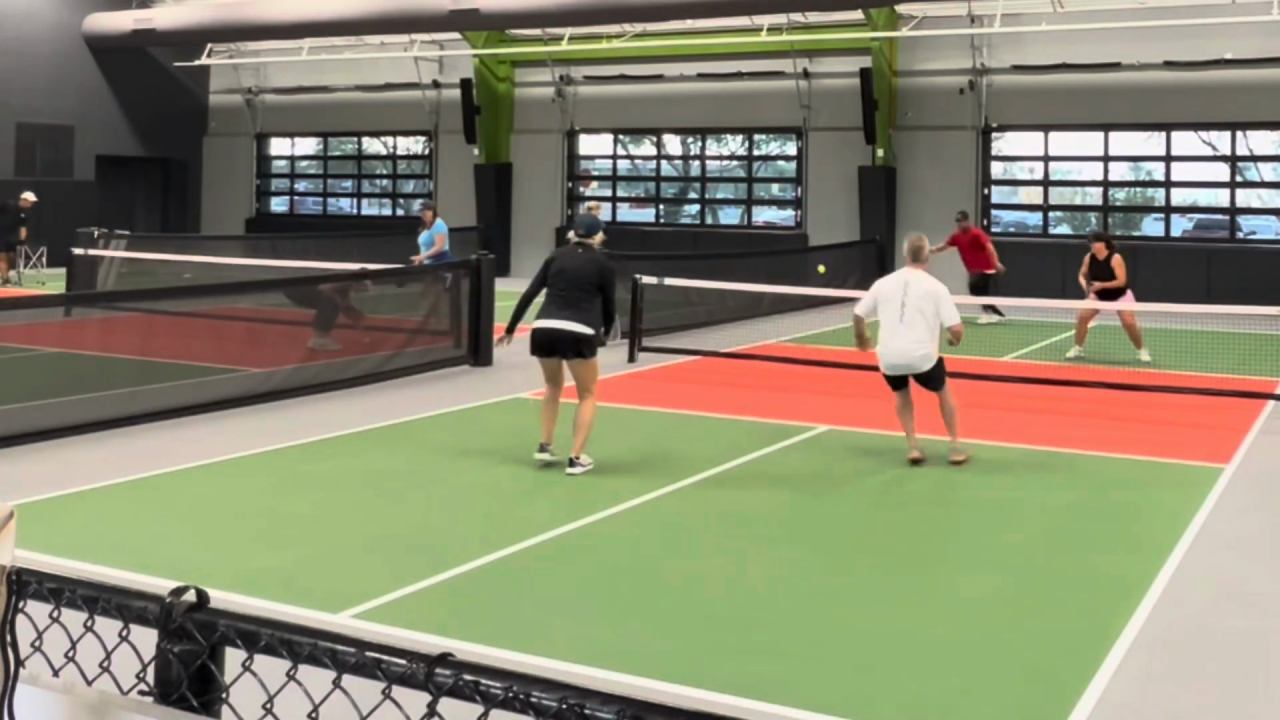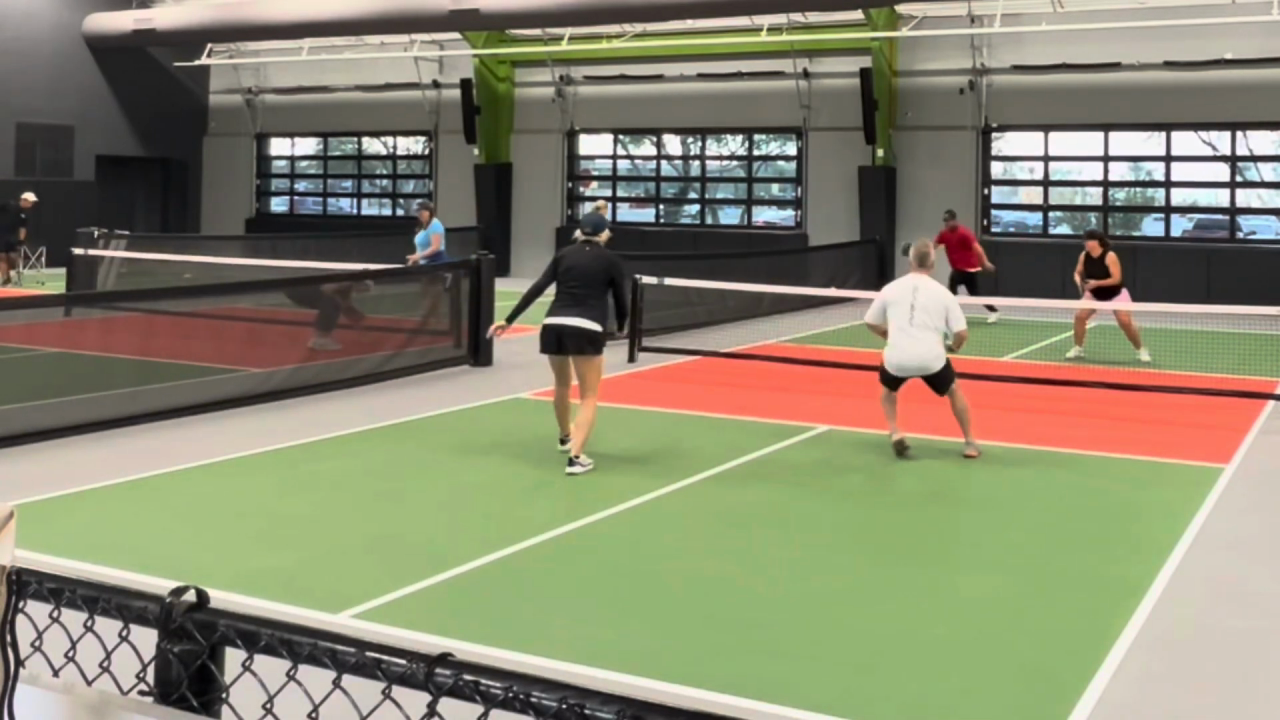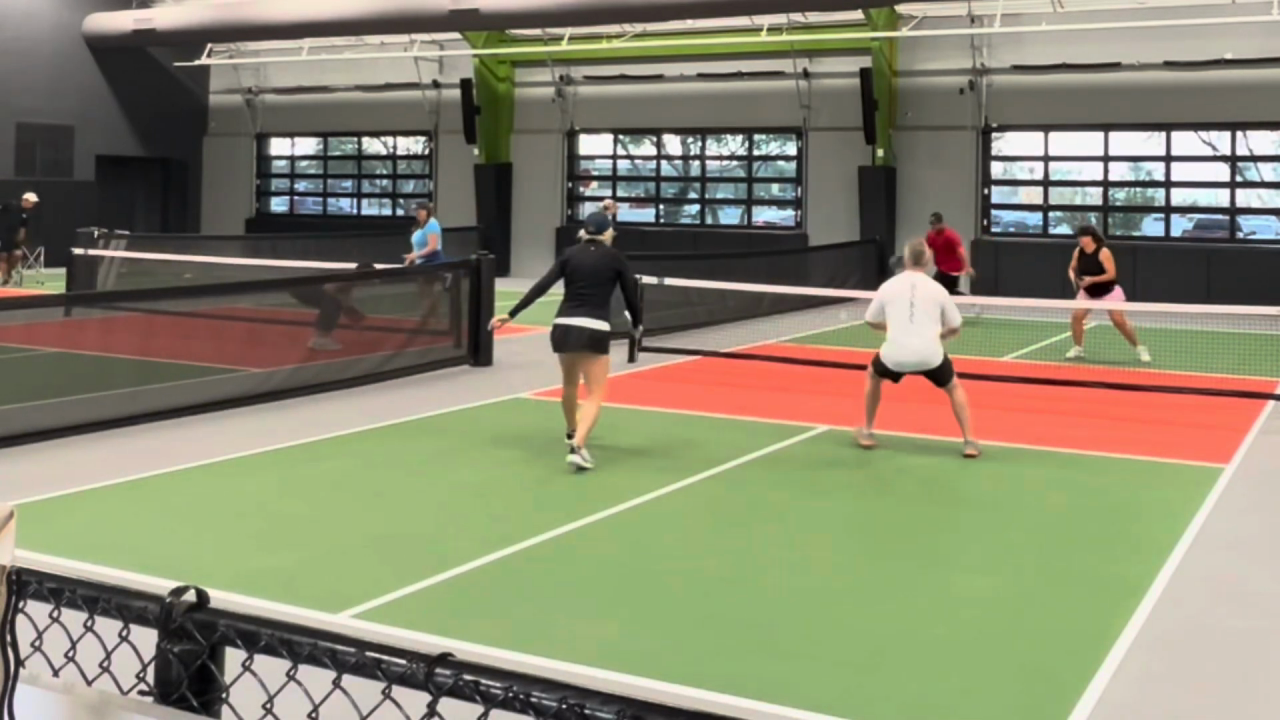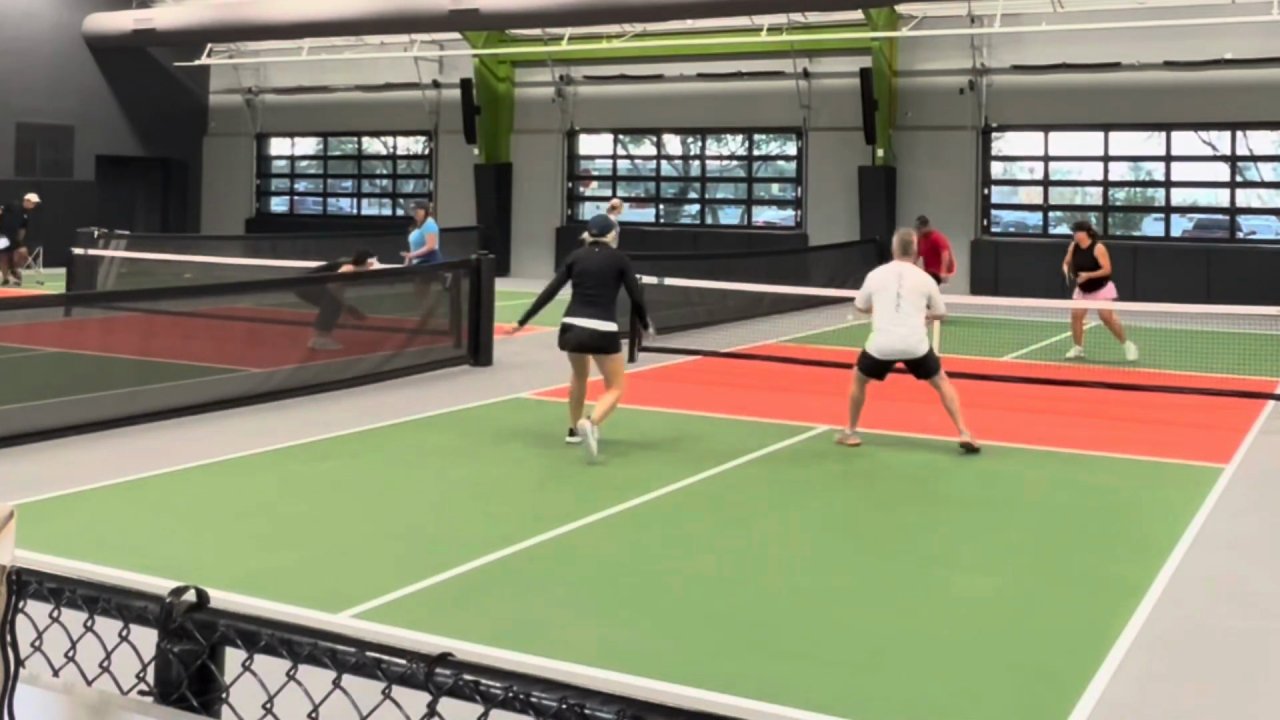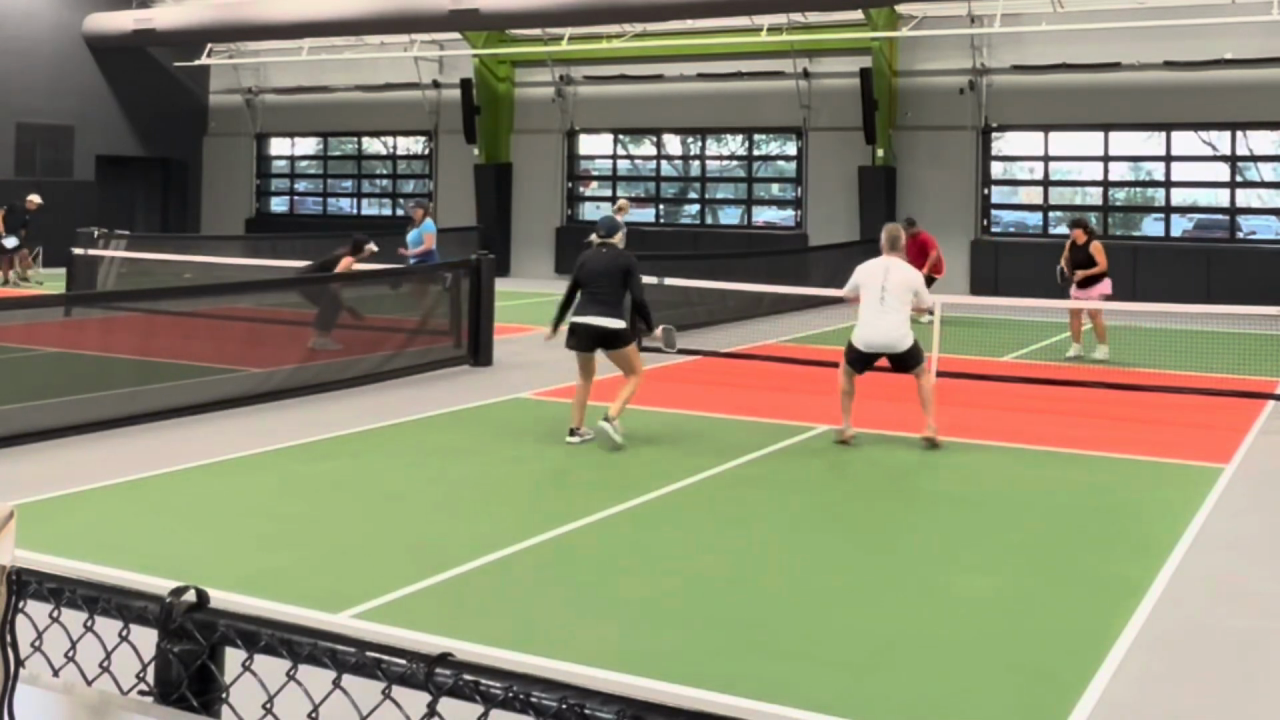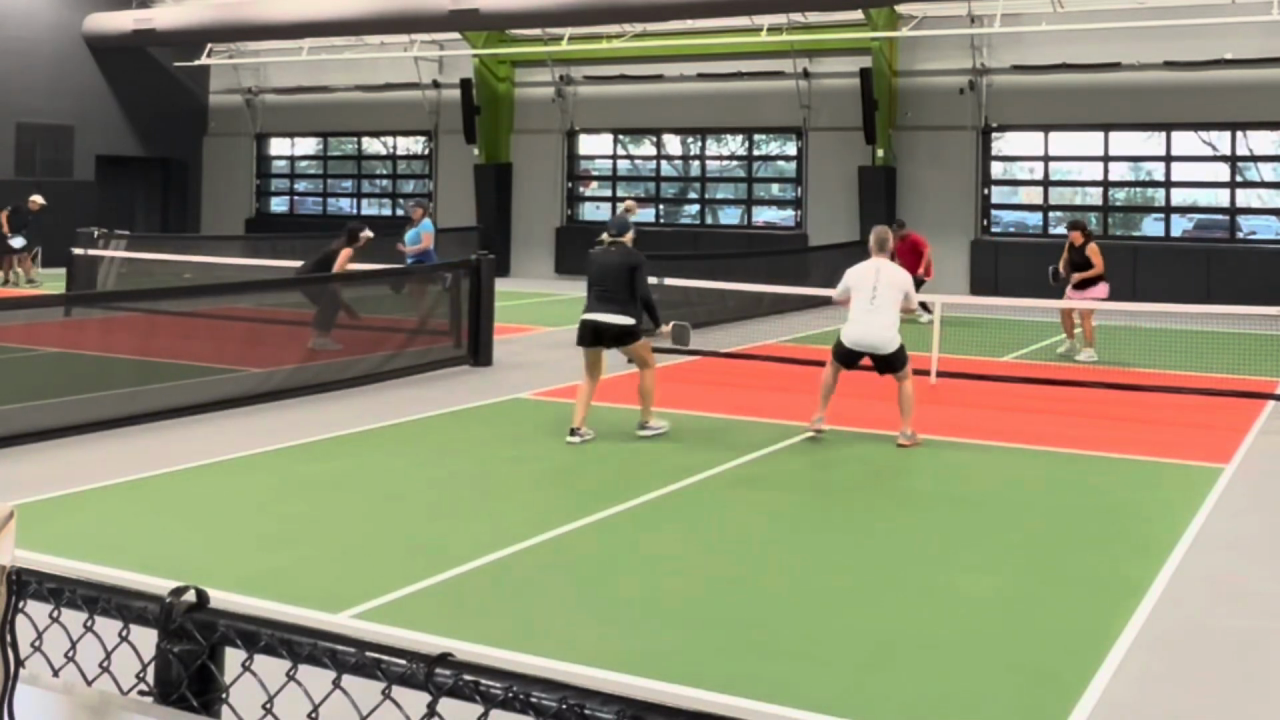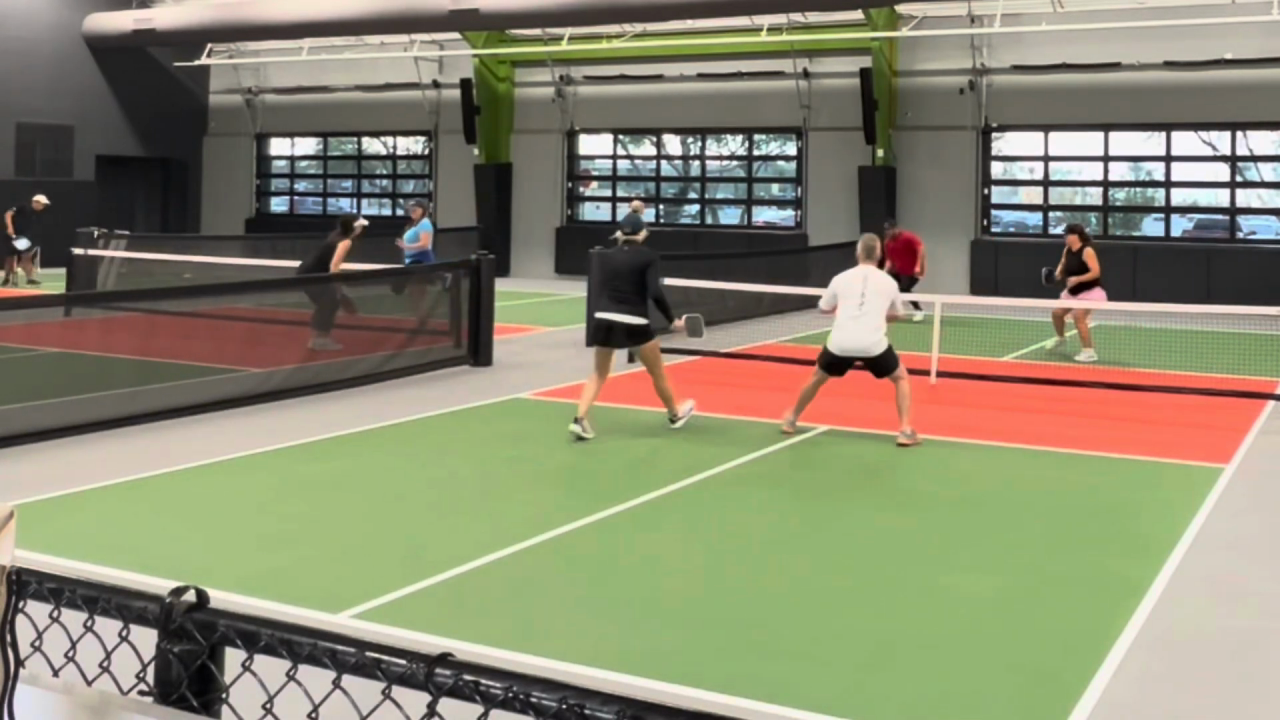
dt=0.1s
person 1, frame 1
left shoulder: (555, 257)
right shoulder: (603, 266)
left elbow: (529, 294)
right elbow: (609, 309)
left wrist: (510, 329)
right wrist: (604, 333)
left hip: (543, 329)
right hip: (577, 334)
left knee: (554, 389)
right knee: (587, 396)
left ankle: (545, 447)
right ankle: (576, 459)
person 1, frame 2
left shoulder: (564, 255)
right shoulder: (611, 262)
left elbow: (536, 290)
right elbow: (621, 303)
left wrist: (508, 321)
right wrist: (621, 326)
left hip: (554, 326)
right hip: (586, 330)
left knee: (562, 384)
right knee: (589, 397)
left ankle: (566, 437)
right ankle: (576, 456)
person 1, frame 3
left shoulder: (569, 255)
right shoulder: (616, 259)
left elbow: (541, 286)
right elbow: (632, 298)
left wrist: (510, 315)
right wrist: (637, 324)
left hip: (564, 326)
right hip: (594, 329)
left knee: (570, 383)
right knee: (594, 396)
left ankle: (573, 432)
right ankle: (577, 448)
person 1, frame 4
left shoulder: (575, 257)
right shoulder: (619, 260)
left elbow: (549, 292)
right elbow: (637, 299)
left wrist: (523, 321)
right wrist: (646, 325)
left hip: (572, 325)
right hip: (602, 330)
left knee: (579, 378)
right knee: (615, 388)
left ankle: (575, 429)
right ankle: (589, 423)
person 1, frame 5
left shoulder: (585, 258)
right shoulder: (626, 260)
left elbow: (569, 296)
right elbow: (638, 299)
left wrist: (555, 326)
right wrist: (651, 328)
left hip: (580, 324)
right hip: (612, 326)
left knee: (585, 378)
right knee: (634, 374)
left ankle: (576, 430)
right ankle: (611, 418)
person 1, frame 6
left shoulder: (594, 257)
right shoulder: (634, 258)
right elbow: (643, 295)
right wrist: (658, 324)
left hip: (590, 321)
right hip: (622, 324)
left knee: (591, 376)
right knee: (648, 366)
left ankle: (576, 429)
right ankle: (646, 422)
person 1, frame 7
left shoulder: (607, 256)
right shoulder: (647, 257)
right elbow: (655, 293)
right wrist: (672, 320)
left hip: (603, 320)
right hip: (634, 324)
left knee: (598, 374)
right knee: (657, 371)
left ankle: (580, 419)
right ankle: (675, 414)
person 2, frame 1
left shoulder: (883, 284)
right shoulder: (937, 288)
left elbow: (859, 315)
right elbow: (956, 328)
left wrist: (861, 337)
right wrist: (955, 341)
left hip: (889, 359)
right hip: (923, 357)
left knee: (901, 394)
right knee: (942, 392)
left ankle: (913, 446)
right ankle: (955, 447)
person 2, frame 2
left shoulder: (891, 289)
right shoulder: (943, 293)
left elbow: (870, 323)
right elbow: (962, 334)
right wrist: (955, 346)
left hip: (897, 359)
right hip: (931, 360)
left knee: (887, 388)
right knee: (954, 392)
left ankle: (895, 433)
right ankle: (970, 443)
person 2, frame 3
left shoulder: (887, 287)
right shoulder: (938, 290)
left elbow: (871, 320)
right elbow: (955, 327)
left hip: (895, 355)
right hip: (930, 355)
left knee: (873, 375)
right knee: (954, 388)
left ankle: (867, 433)
right ankle: (969, 441)
person 2, frame 4
left shoulder: (876, 275)
right shoulder: (925, 280)
left elbow: (860, 306)
right elbow: (939, 314)
left hip: (881, 345)
right hip: (915, 345)
left knee: (859, 378)
right knee: (942, 383)
left ankle: (851, 432)
right ankle: (963, 433)
person 2, frame 5
left shoulder: (864, 269)
right shoulder: (913, 274)
left elbow: (848, 295)
right elbow: (924, 307)
left hip: (865, 338)
right hip: (899, 339)
left knee: (846, 372)
right knee: (923, 374)
left ankle: (846, 427)
right ankle: (929, 427)
person 2, frame 6
left shoulder: (854, 271)
right shoulder: (903, 275)
left elbow: (839, 298)
right elbow: (911, 307)
left hip: (854, 337)
right hip: (887, 341)
left knee: (833, 367)
right knee: (905, 378)
left ankle: (820, 418)
right ankle: (905, 432)
person 2, frame 7
left shoulder: (841, 279)
right shoulder: (889, 283)
left elbow: (824, 308)
right elbow: (896, 315)
left hip: (840, 343)
right hip: (873, 345)
left knee: (817, 378)
right knee: (901, 378)
left ankle: (792, 419)
right ankle: (905, 431)
